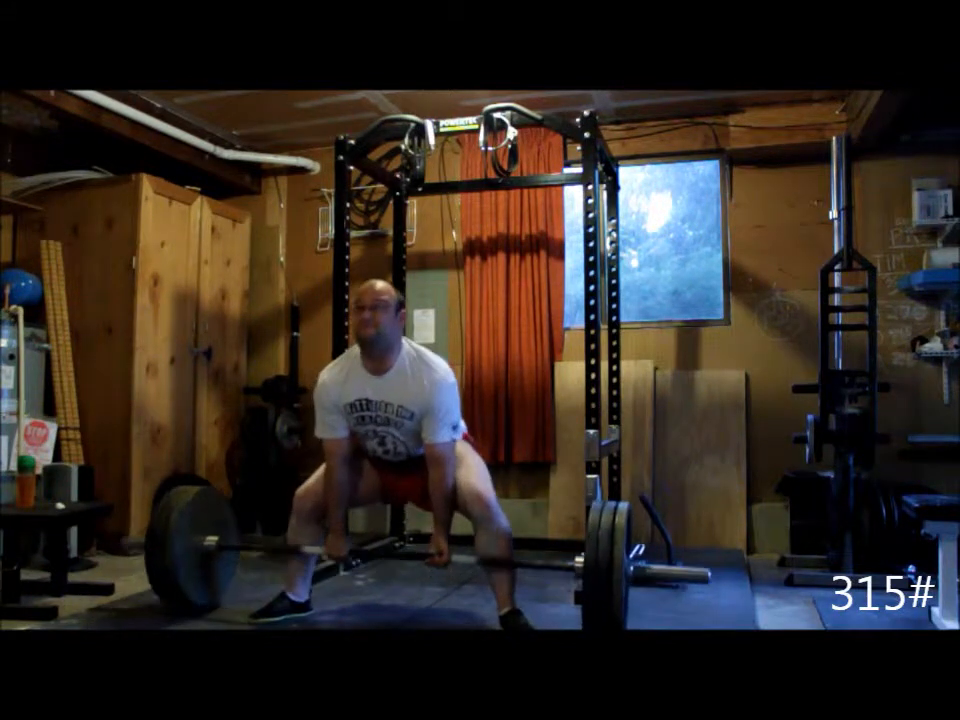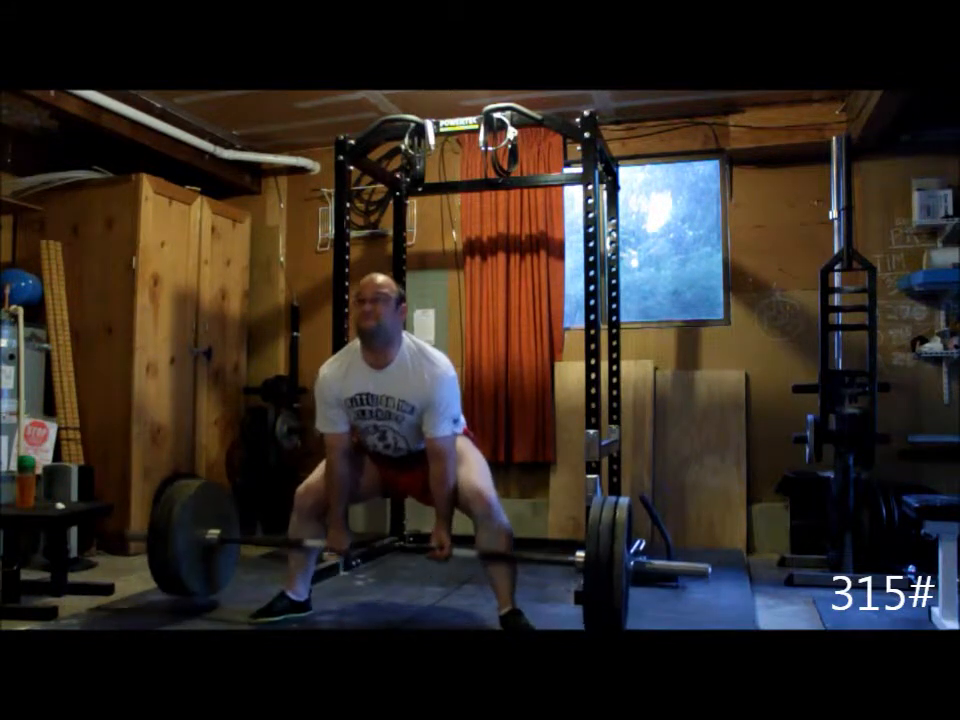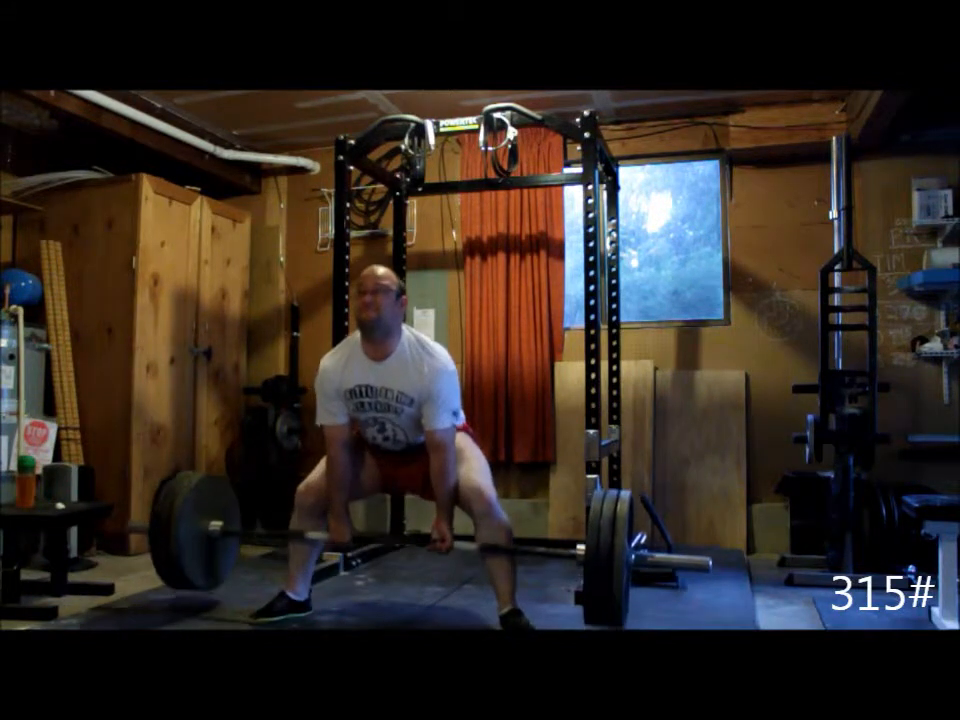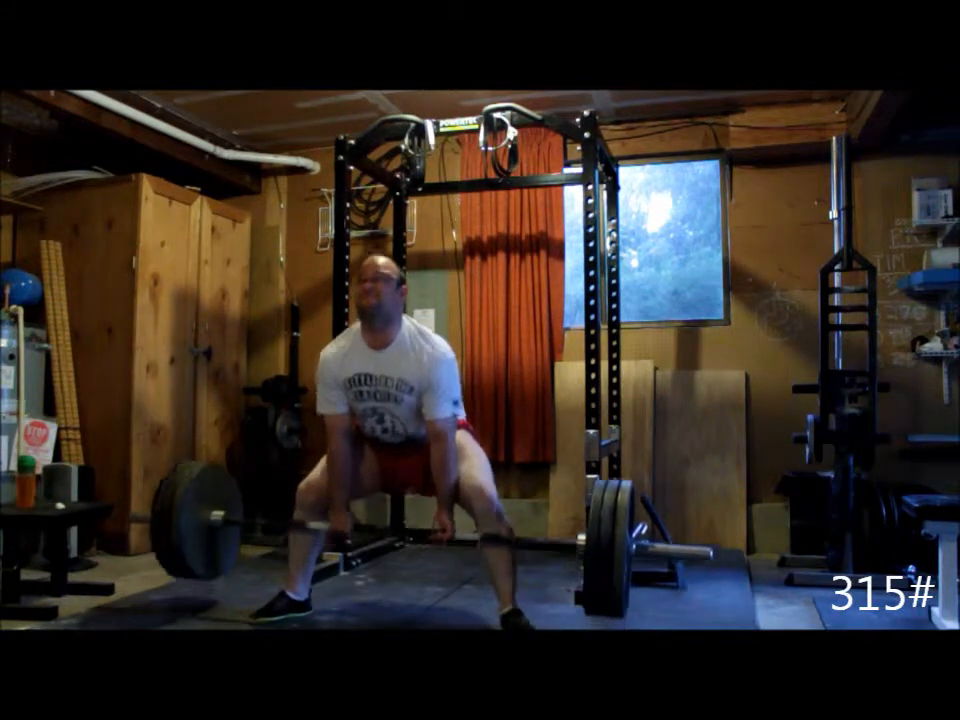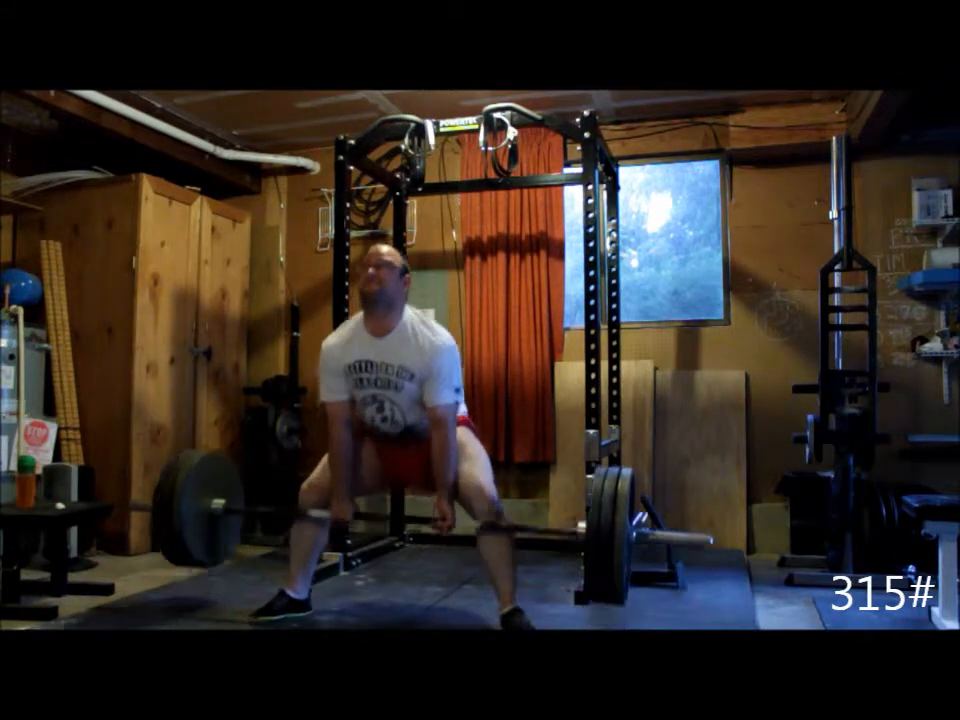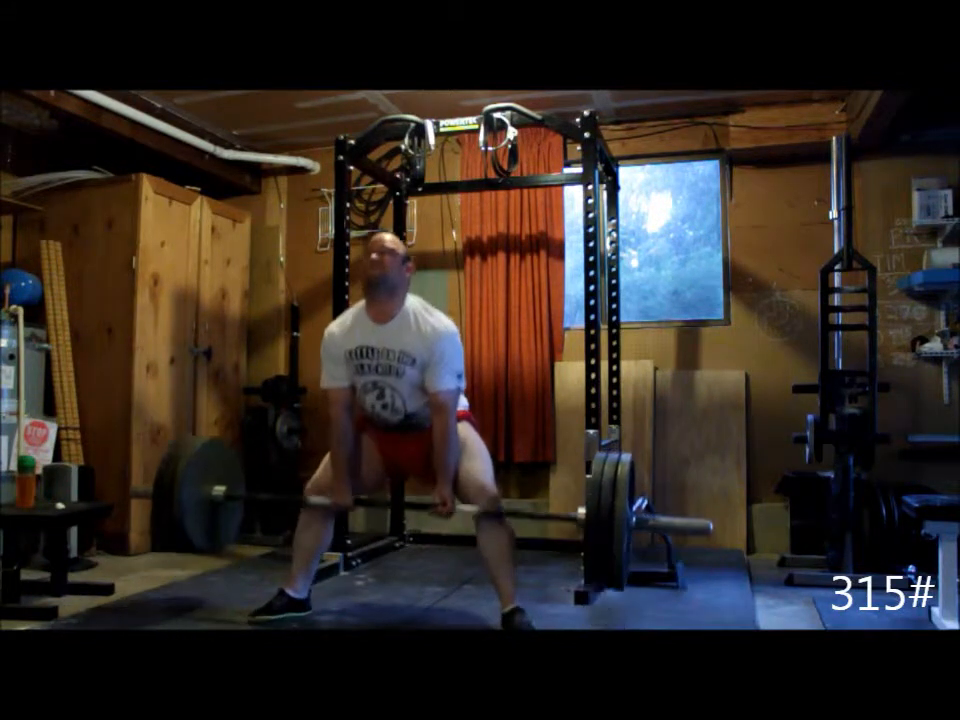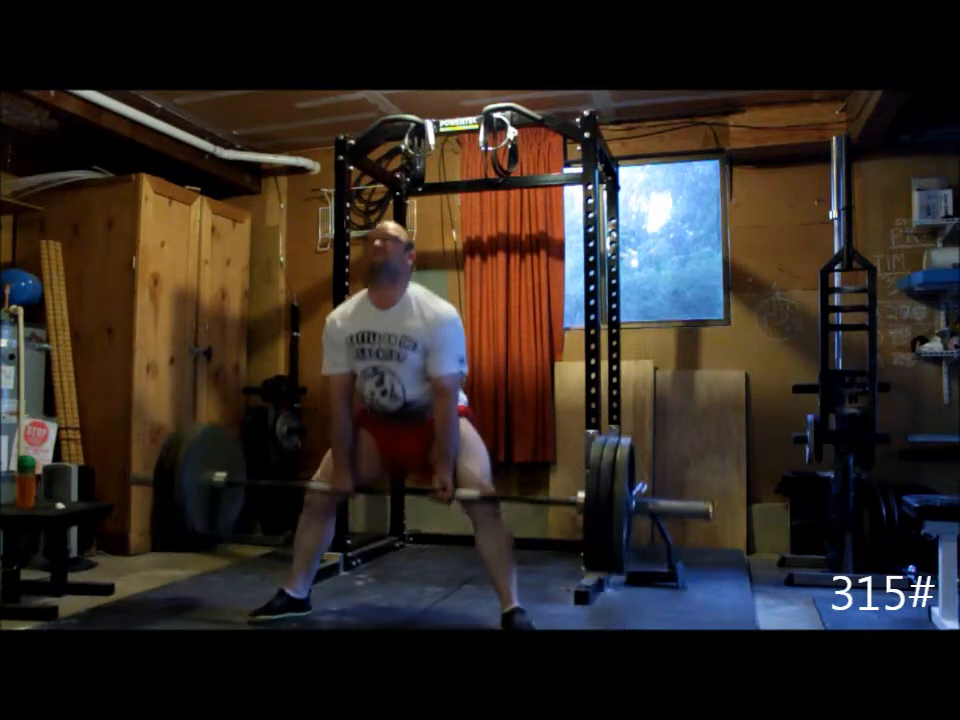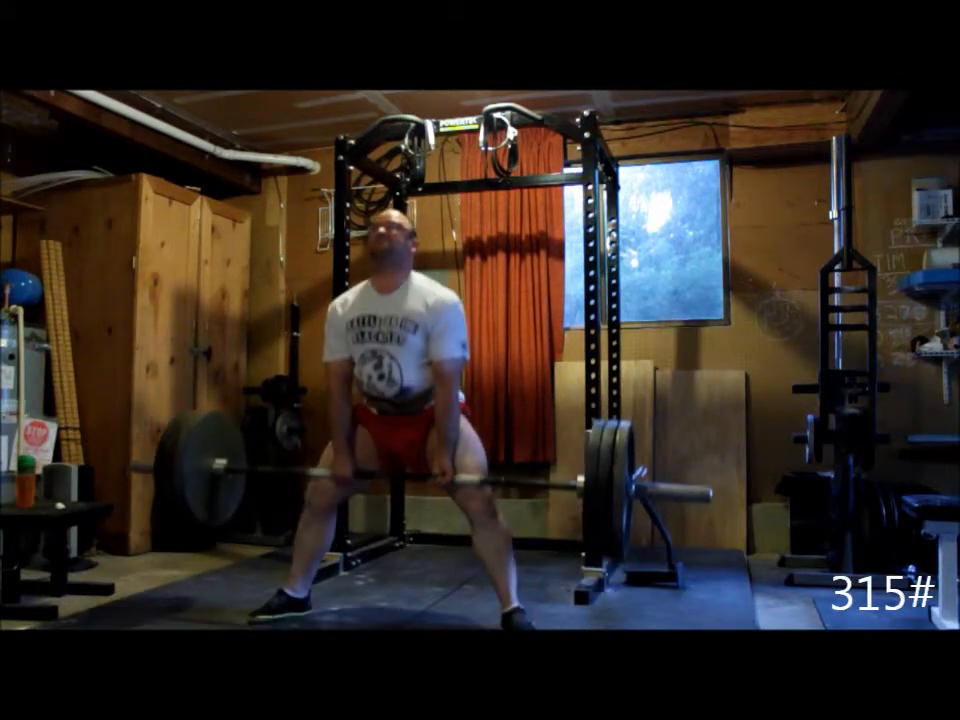
dt=0.1s
person 1, frame 1
left shoulder: (434, 377)
right shoulder: (332, 380)
left elbow: (439, 463)
right elbow: (338, 460)
left wrist: (440, 533)
right wrist: (336, 530)
left hip: (441, 450)
right hip: (375, 456)
left knee: (482, 503)
right knee: (305, 501)
left ankle: (508, 611)
right ankle: (296, 597)
person 1, frame 2
left shoulder: (434, 371)
right shoulder: (333, 375)
left elbow: (440, 456)
right elbow: (339, 454)
left wrist: (442, 526)
right wrist: (337, 524)
left hip: (441, 445)
right hip: (374, 452)
left knee: (483, 501)
right knee: (306, 499)
left ankle: (509, 612)
right ankle: (295, 596)
person 1, frame 3
left shoulder: (433, 364)
right shoulder: (333, 367)
left elbow: (440, 448)
right elbow: (339, 446)
left wrist: (442, 518)
right wrist: (339, 516)
left hip: (439, 440)
right hip: (375, 446)
left knee: (484, 502)
right knee: (307, 497)
left ankle: (509, 611)
right ankle: (295, 596)
person 1, frame 4
left shoulder: (433, 354)
right shoulder: (334, 357)
left elbow: (440, 438)
right elbow: (340, 436)
left wrist: (444, 508)
right wrist: (339, 507)
left hip: (441, 434)
right hip: (374, 441)
left knee: (484, 500)
right knee: (309, 495)
left ankle: (509, 611)
right ankle: (295, 596)
person 1, frame 5
left shoulder: (434, 343)
right shoulder: (337, 345)
left elbow: (442, 426)
right elbow: (340, 425)
left wrist: (443, 497)
right wrist: (341, 495)
left hip: (436, 432)
right hip: (376, 436)
left knee: (484, 503)
right knee: (311, 495)
left ankle: (510, 610)
right ankle: (295, 595)
person 1, frame 6
left shoulder: (436, 329)
right shoulder: (339, 332)
left elbow: (443, 412)
right elbow: (341, 412)
left wrist: (445, 482)
right wrist: (341, 482)
left hip: (440, 423)
right hip: (377, 429)
left knee: (485, 499)
right knee: (316, 495)
left ankle: (511, 610)
right ankle: (295, 594)
person 1, frame 7
left shoulder: (438, 317)
right shoulder: (341, 320)
left elbow: (446, 397)
right elbow: (340, 398)
left wrist: (445, 469)
right wrist: (341, 468)
left hip: (435, 421)
right hip: (376, 423)
left knee: (483, 502)
right knee: (318, 496)
left ankle: (512, 610)
right ankle: (294, 594)
person 1, frame 8
left shoulder: (439, 302)
right shoulder: (343, 308)
left elbow: (447, 383)
right elbow: (339, 385)
left wrist: (445, 453)
right wrist: (341, 453)
left hip: (432, 414)
right hip: (374, 417)
left knee: (479, 501)
right knee: (319, 495)
left ankle: (512, 609)
right ankle: (294, 594)
